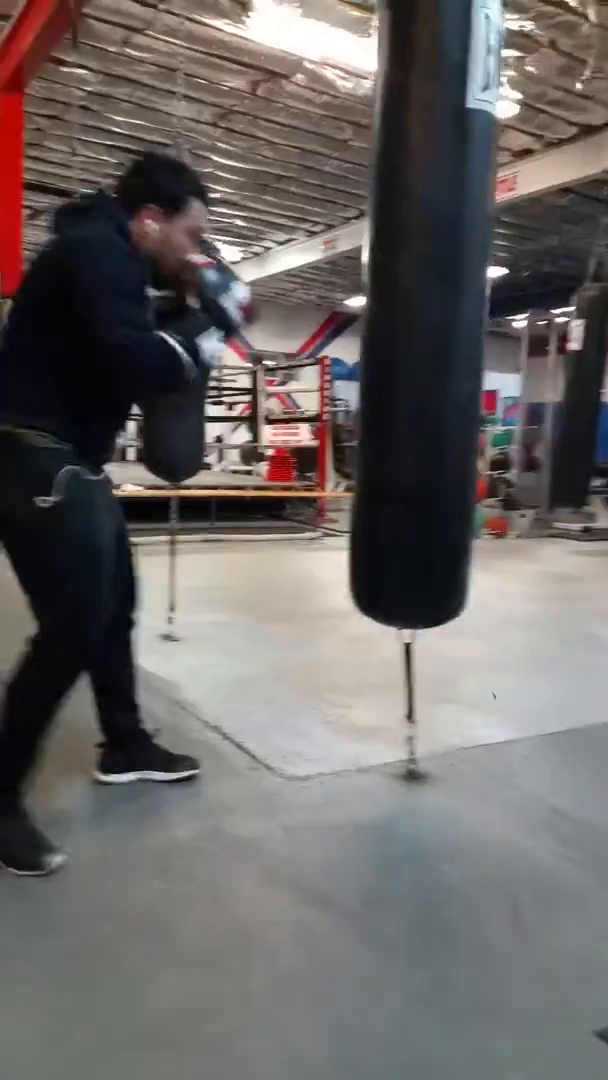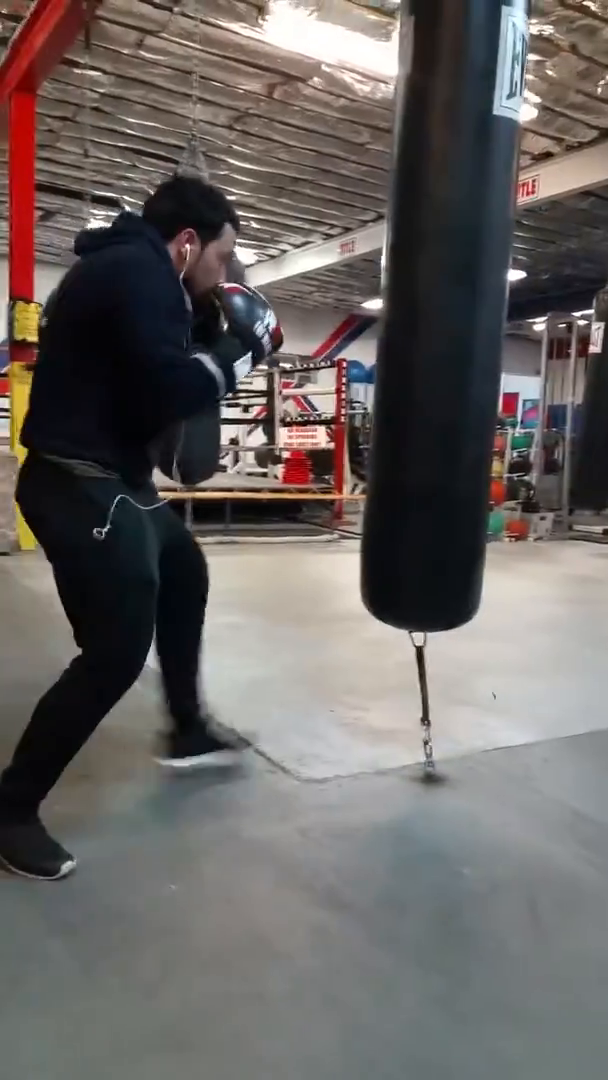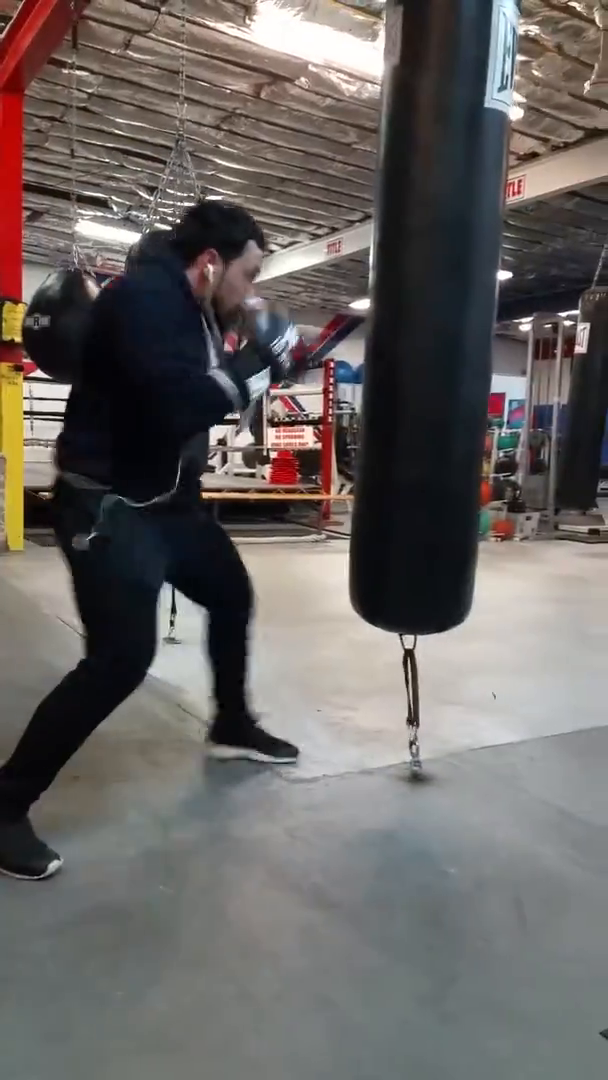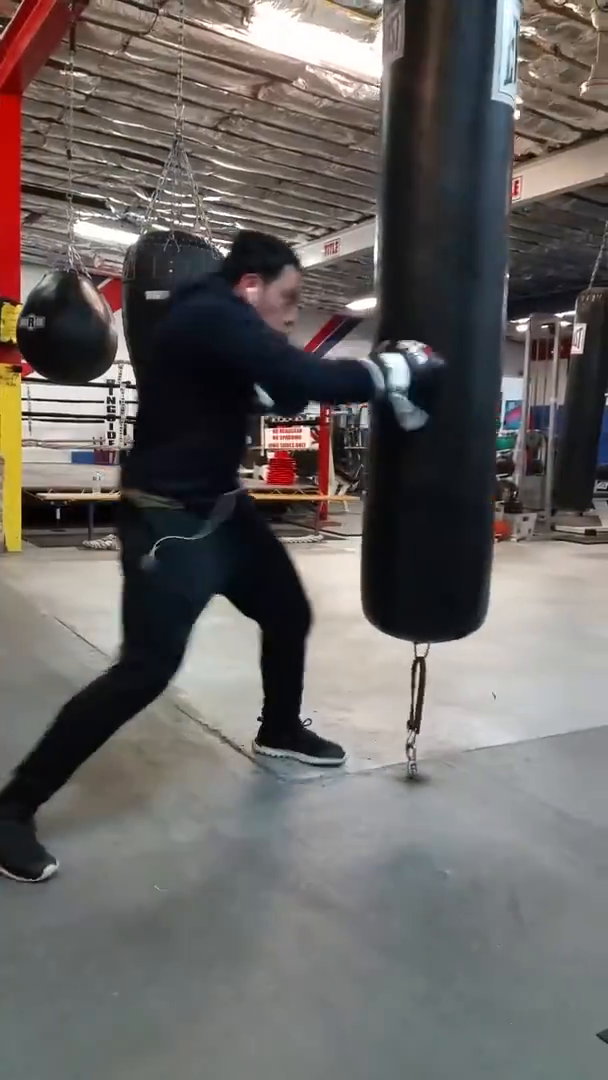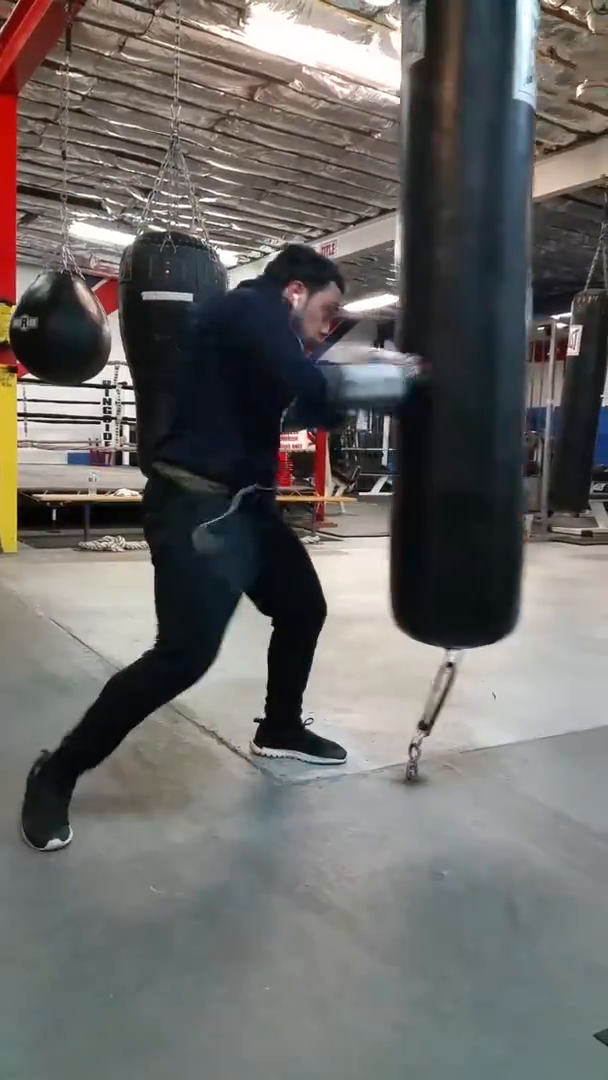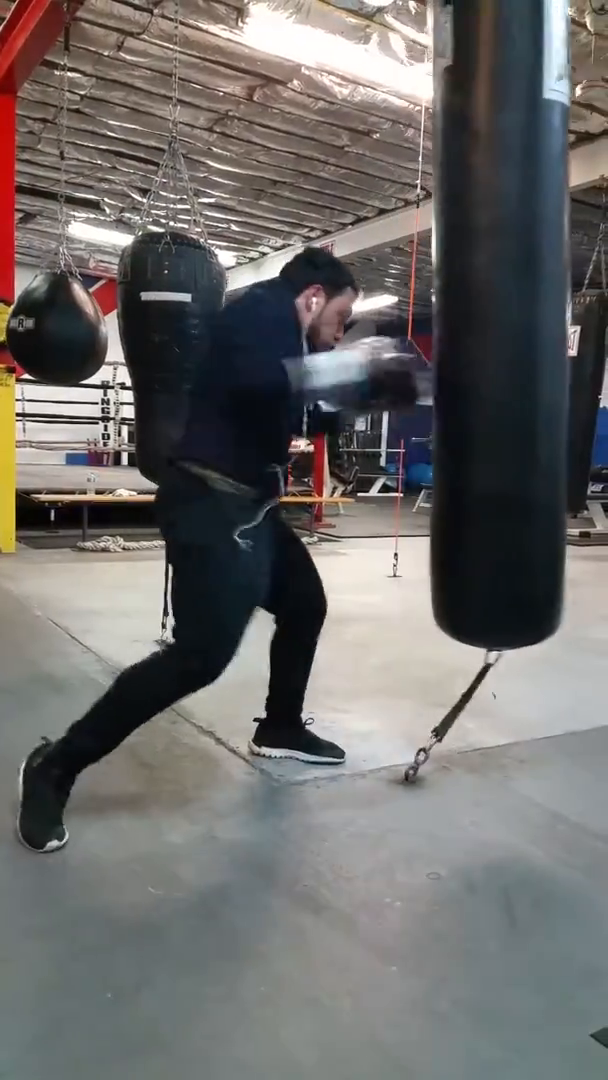
dt=0.2s
person 1, frame 1
left shoulder: (110, 261)
right shoulder: (98, 248)
left elbow: (124, 359)
right elbow: (135, 364)
left wrist: (192, 314)
right wrist: (209, 328)
left hip: (66, 462)
left knee: (113, 603)
right knee: (76, 625)
left ankle: (125, 746)
person 1, frame 2
left shoulder: (136, 269)
right shoulder: (133, 271)
left elbow: (162, 370)
right elbow: (178, 388)
left wrist: (225, 332)
right wrist: (243, 344)
left hip: (115, 483)
right hip: (83, 489)
left knee: (184, 578)
right knee: (115, 652)
left ankle: (187, 730)
person 1, frame 3
left shoulder: (185, 306)
right shoulder: (144, 296)
left elbow: (196, 384)
right elbow: (181, 403)
left wrist: (264, 359)
right wrist: (259, 364)
left hip: (165, 497)
right hip: (108, 507)
left knee: (231, 598)
right knee: (120, 661)
left ankle: (234, 727)
person 1, frame 4
left shoulder: (232, 328)
right shoulder: (210, 318)
left elbow: (291, 390)
right elbow: (301, 379)
left wrist: (374, 375)
right wrist: (395, 370)
left hip: (219, 510)
right hip: (165, 520)
left knee: (288, 612)
right knee: (145, 669)
left ankle: (281, 730)
person 1, frame 5
left shoulder: (272, 337)
right shoulder: (248, 316)
left elbow: (311, 402)
right elbow: (312, 391)
left hip: (244, 502)
right hip: (194, 505)
left knee: (304, 608)
right knee: (184, 653)
left ankle: (280, 727)
right ankle: (57, 773)
person 1, frame 6
left shoulder: (281, 338)
right shoulder: (260, 315)
left elbow: (283, 410)
right elbow: (263, 398)
left hip: (248, 504)
right hip: (209, 502)
left knee: (305, 607)
right knee: (201, 654)
left ankle: (280, 727)
right ankle: (56, 766)
